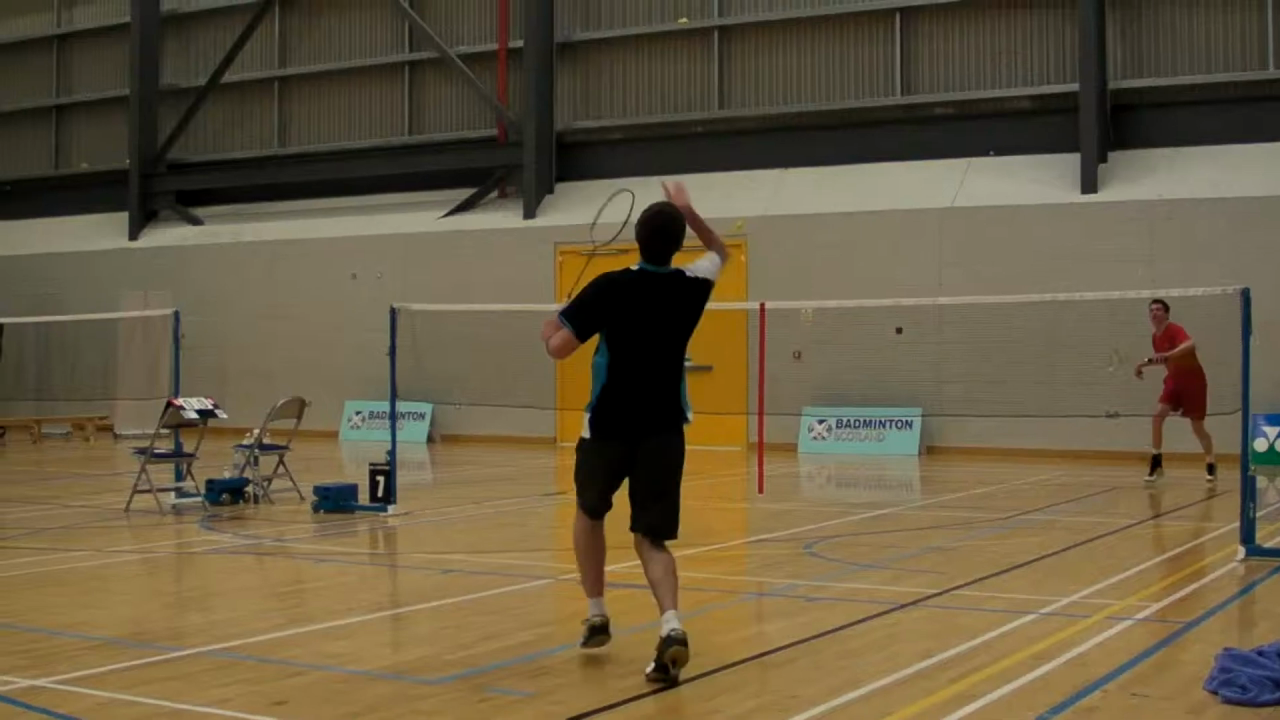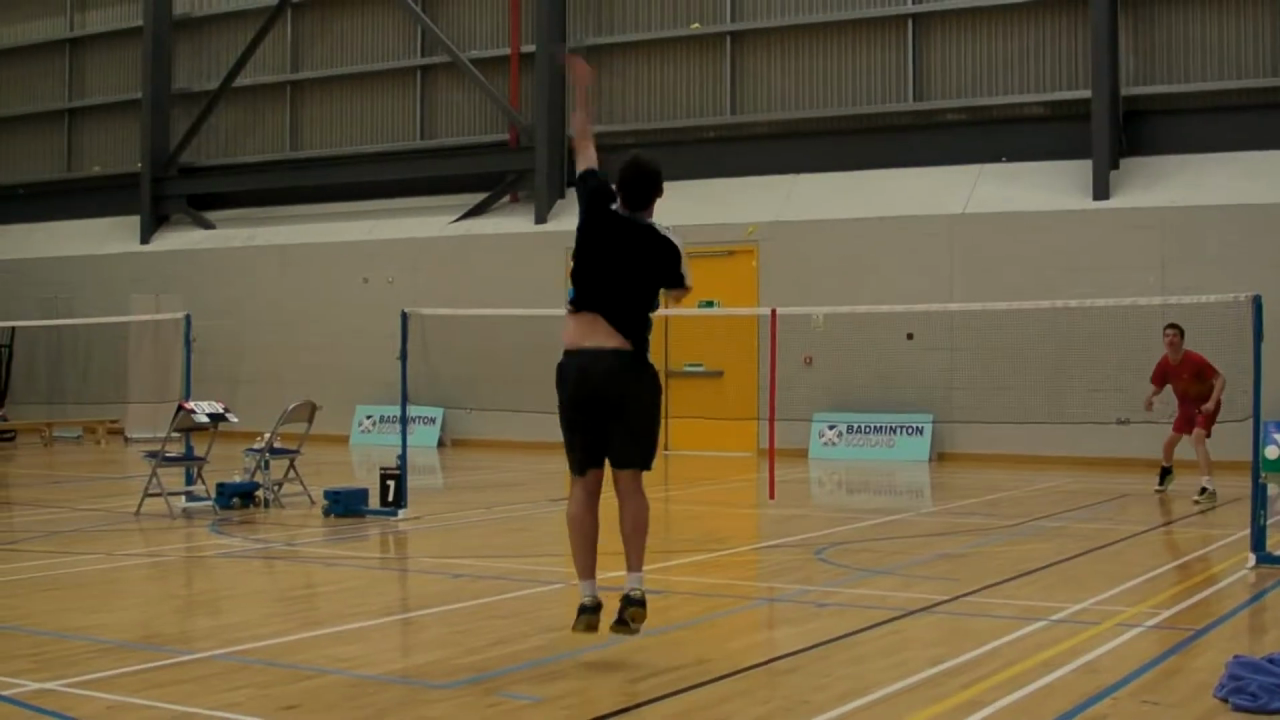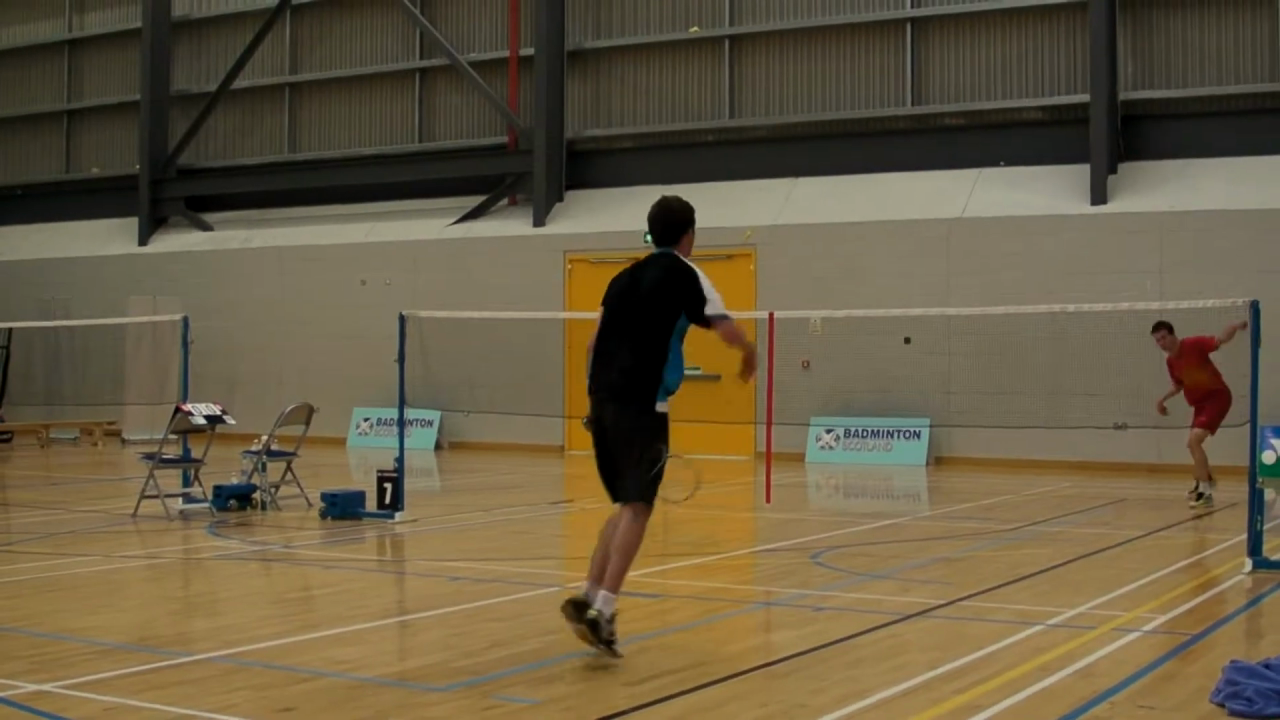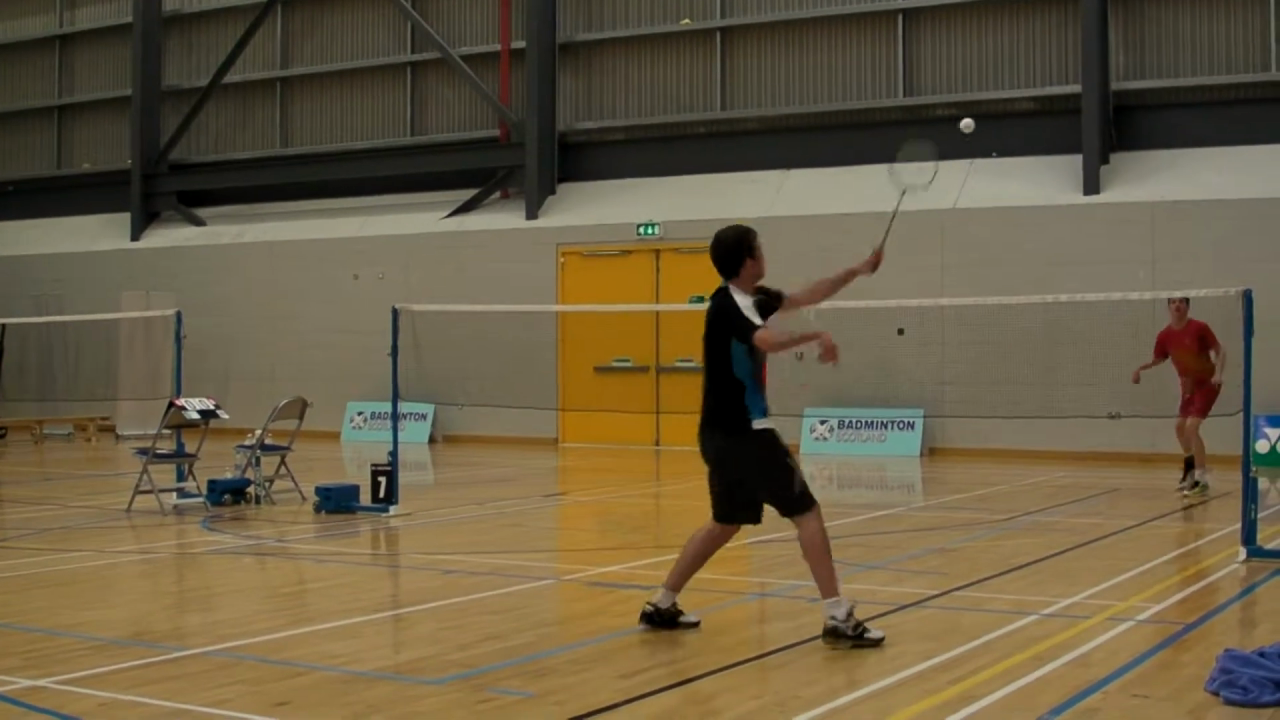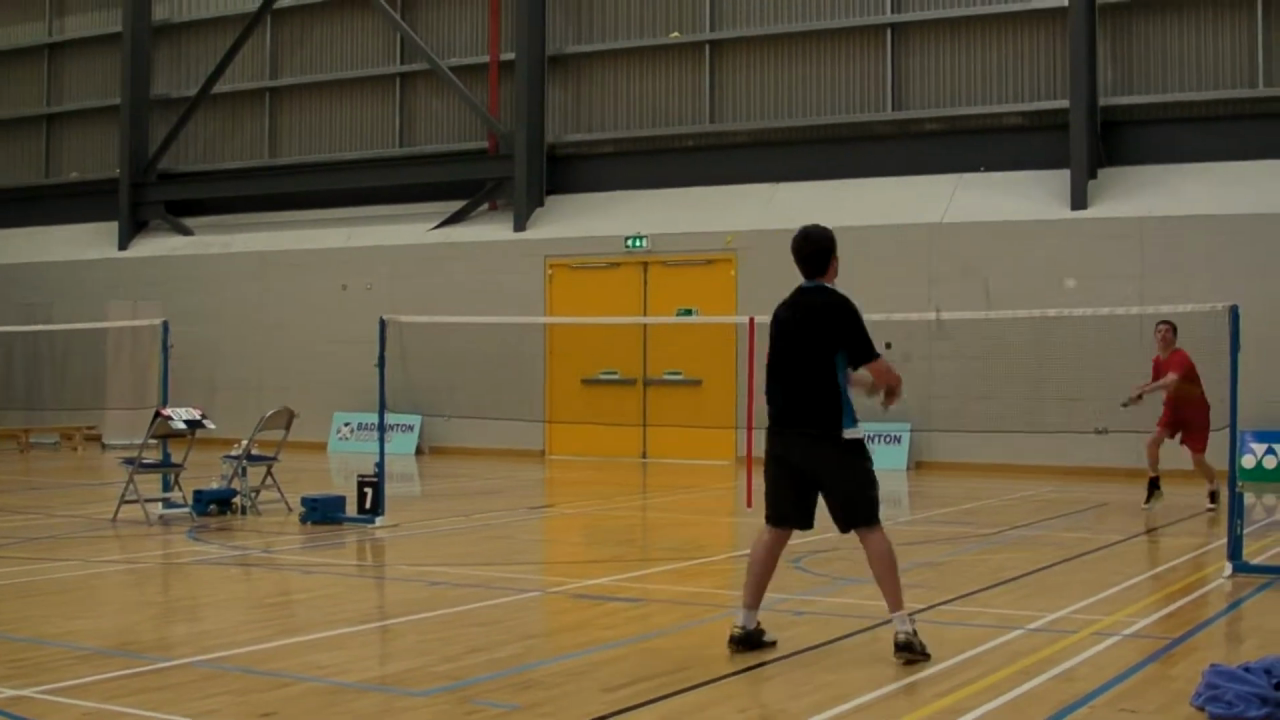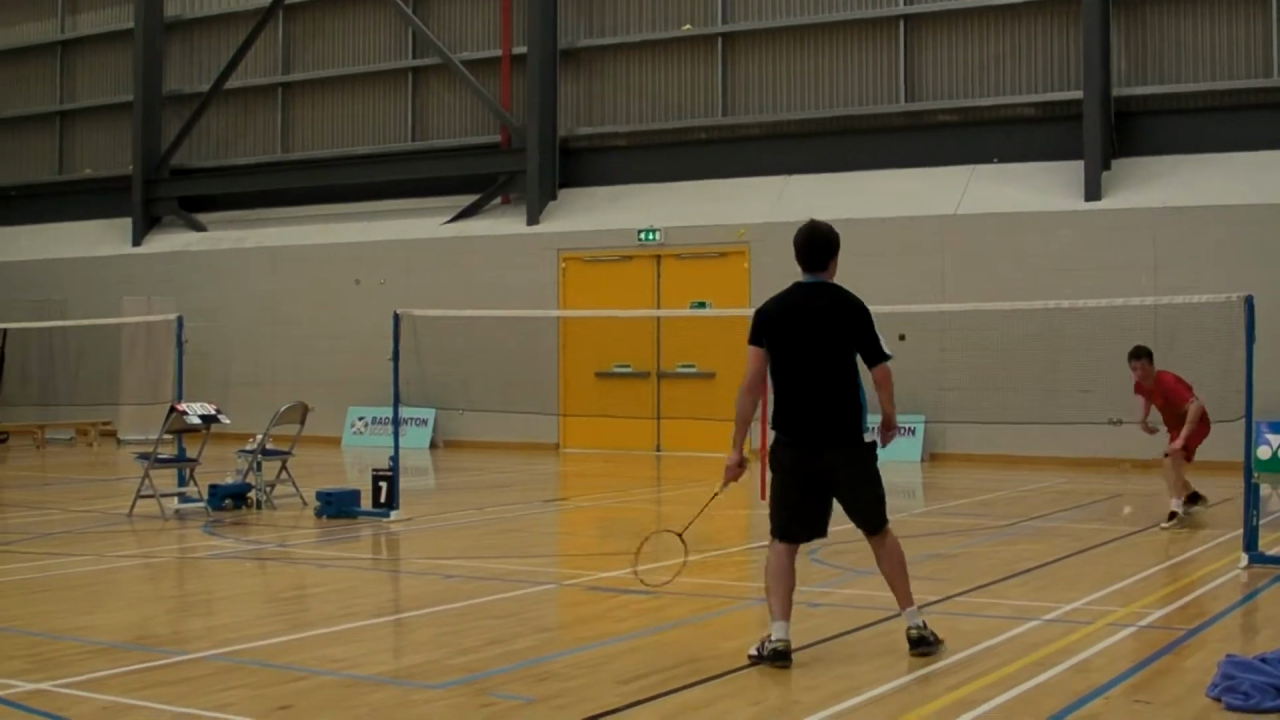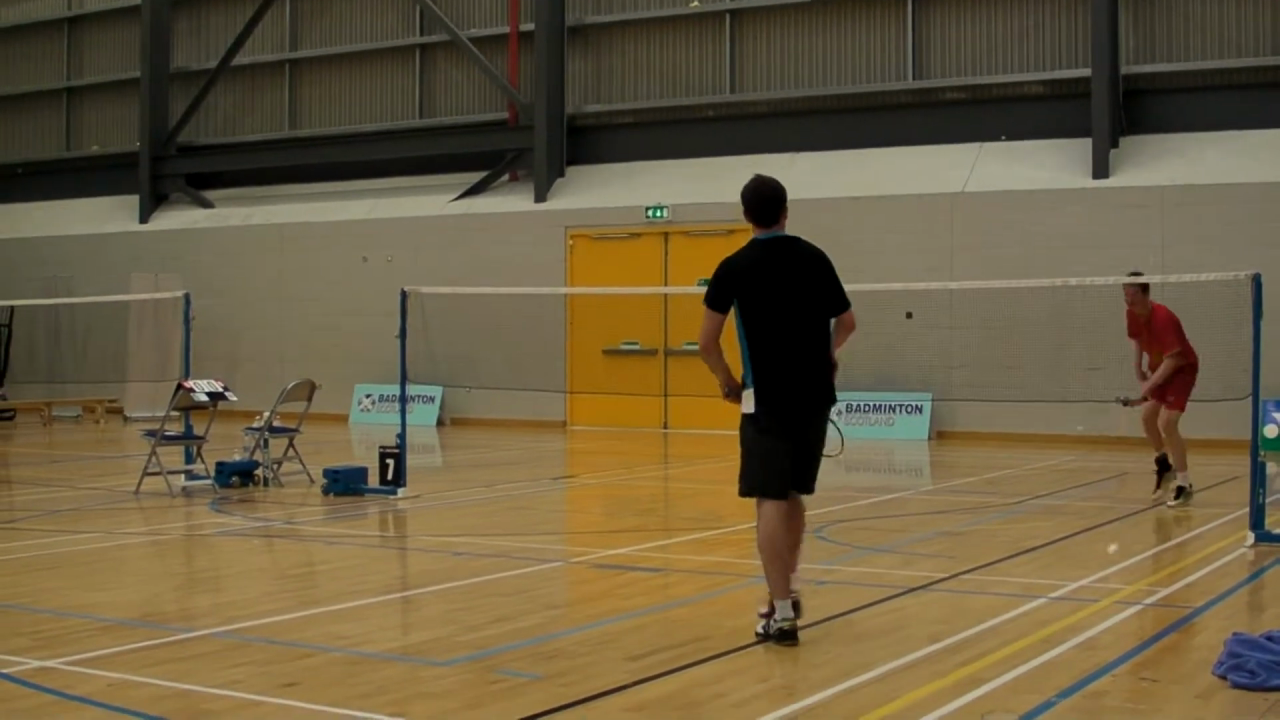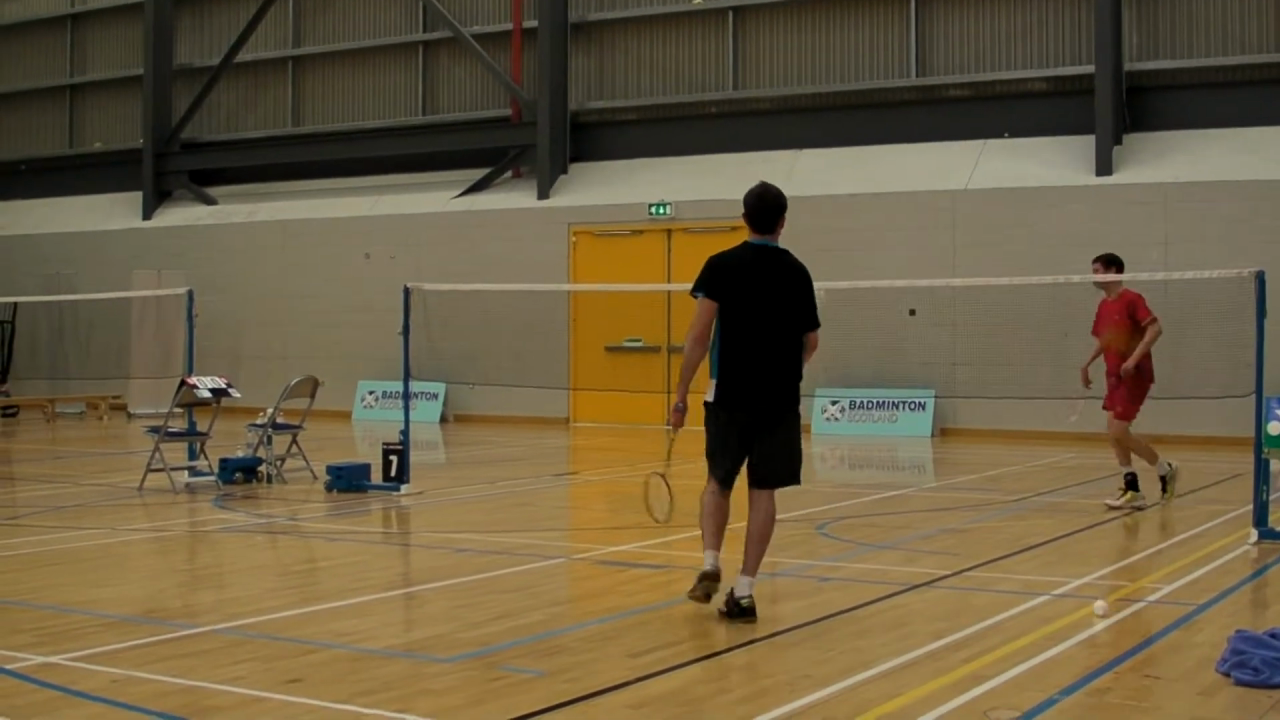
dt=0.5s
person 1, frame 1
left shoulder: (611, 288)
right shoulder: (693, 287)
left elbow: (558, 347)
right elbow: (719, 251)
left wrist: (551, 326)
right wrist: (689, 210)
left hip: (609, 429)
right hip: (665, 433)
left knee: (589, 517)
right knee: (650, 540)
left ankle: (596, 616)
right ankle: (671, 629)
person 1, frame 2
left shoulder: (597, 216)
right shoulder: (664, 248)
left elbow: (583, 150)
right elbow: (679, 292)
left wrist: (582, 89)
left hip: (577, 367)
right hip: (629, 370)
left knee: (584, 483)
right knee: (628, 481)
left ankle: (587, 598)
right ankle: (634, 591)
person 1, frame 3
left shoulder: (625, 277)
right shoulder: (684, 275)
left elbow: (595, 342)
right elbow: (725, 329)
right wrist: (749, 354)
left hip: (605, 401)
right hip: (641, 407)
left knee: (625, 505)
right knee: (635, 508)
left ankle: (586, 597)
right ankle: (601, 607)
person 1, frame 4
left shoulder: (743, 300)
right shoulder: (730, 304)
left elbow: (803, 297)
right elbow: (767, 342)
left wrist: (857, 270)
right wrist: (816, 336)
left hip: (721, 434)
right hip: (742, 433)
left knee: (724, 523)
right knee: (807, 512)
left ankle: (661, 604)
right ankle: (838, 618)
person 1, frame 5
left shoulder: (784, 309)
right shoulder: (837, 306)
right elbow: (879, 373)
left wrist: (858, 380)
right wrist: (891, 384)
left hip: (784, 436)
right hip: (833, 436)
left knee: (775, 529)
right knee: (869, 529)
left ankle: (745, 626)
right ankle: (904, 630)
person 1, frame 6
left shoulder: (770, 311)
right shoulder: (851, 306)
left elbow: (752, 383)
right elbow: (881, 374)
left wrist: (737, 448)
right wrist: (889, 416)
left hip: (792, 445)
right hip: (848, 441)
left knee: (783, 542)
right knee: (878, 532)
left ankle: (778, 637)
right ankle: (916, 625)
person 1, frame 7
left shoulder: (734, 267)
right shoulder: (815, 258)
left elbow: (707, 342)
right elbow: (847, 322)
left wrist: (727, 380)
left hip: (767, 401)
right hip: (815, 397)
left knee: (771, 502)
right knee: (792, 496)
left ankle: (782, 615)
right ankle: (787, 593)
person 1, frame 8
left shoulder: (721, 265)
right shoulder: (798, 272)
left elbow: (699, 334)
right elbow: (810, 342)
left wrist: (680, 394)
left hip: (729, 396)
right hip: (781, 401)
left knee: (718, 483)
right knee: (763, 492)
left ankle: (710, 565)
right ankle: (744, 590)
person 2, frame 1
left shoulder: (1174, 330)
right shoulder: (1155, 337)
left elbow: (1190, 345)
left wrist: (1166, 355)
right wrist: (1143, 364)
left hip: (1194, 382)
right hip: (1174, 382)
left knee: (1197, 427)
right knee: (1157, 416)
left ankle: (1210, 462)
right ankle: (1156, 462)
person 2, frame 2
left shoulder: (1195, 360)
right shoulder: (1163, 364)
left elbow: (1220, 378)
right elbow: (1158, 385)
left wrist: (1213, 402)
right wrist: (1150, 397)
left hip: (1205, 405)
right hip: (1187, 406)
left knee: (1197, 437)
right knee: (1169, 443)
left ankle: (1208, 487)
right ankle: (1166, 473)
person 2, frame 3
left shoulder: (1193, 344)
right shoulder: (1170, 361)
left elbow: (1223, 339)
left wrist: (1236, 327)
right wrist: (1163, 399)
left hip: (1218, 397)
right hip: (1200, 403)
left knee: (1194, 441)
right knee: (1195, 443)
left ankle: (1205, 493)
right ankle: (1203, 480)
person 2, frame 4
left shoulder: (1199, 328)
right shoulder: (1164, 334)
left elbow: (1219, 350)
right elbow: (1159, 358)
left wrist: (1218, 373)
right wrist: (1140, 368)
left hip: (1206, 385)
right hip: (1188, 386)
left knee: (1191, 427)
right knee: (1180, 428)
left ankle: (1201, 480)
right ankle: (1190, 466)
person 2, frame 5
left shoulder: (1180, 357)
right shoulder: (1157, 360)
left elbow: (1171, 380)
left wrist: (1143, 390)
right wrist: (1142, 387)
left hip: (1196, 410)
right hip: (1173, 408)
left knee: (1198, 461)
right knee: (1152, 441)
left ankle: (1213, 490)
right ankle: (1154, 486)
person 2, frame 6
left shoulder: (1167, 381)
right shoulder: (1140, 383)
left elbow: (1196, 406)
left wrist: (1181, 439)
right wrist: (1143, 420)
left hip: (1195, 423)
right hip: (1176, 425)
left knee: (1171, 458)
left ankle: (1176, 510)
right ankle: (1194, 497)
person 2, frame 7
left shoulder: (1163, 318)
right shoulder: (1131, 314)
left elbow: (1172, 360)
left wrist: (1148, 387)
right wrist: (1138, 364)
left hip: (1182, 369)
right hip: (1159, 370)
left knee: (1168, 423)
right knee: (1147, 417)
left ankle: (1184, 486)
right ankle: (1164, 466)
person 2, frame 8
left shoulder: (1132, 299)
right shoulder: (1103, 305)
left elbow: (1155, 329)
left wrist: (1134, 360)
right wrist: (1086, 365)
left hip: (1135, 376)
right hip: (1115, 376)
left knee: (1118, 432)
right knee: (1114, 432)
left ankle: (1165, 469)
right ankle: (1132, 489)
